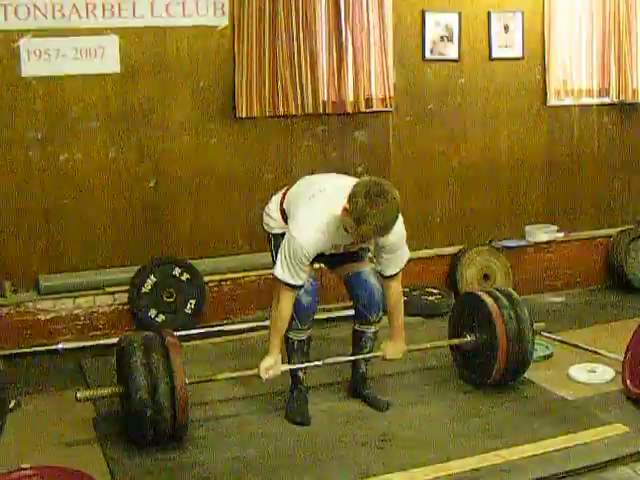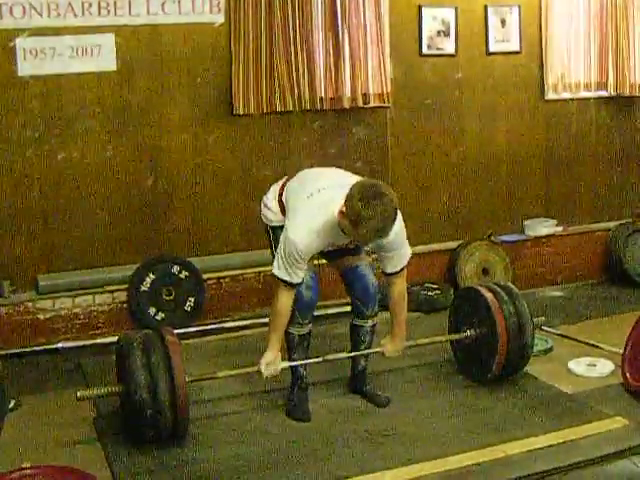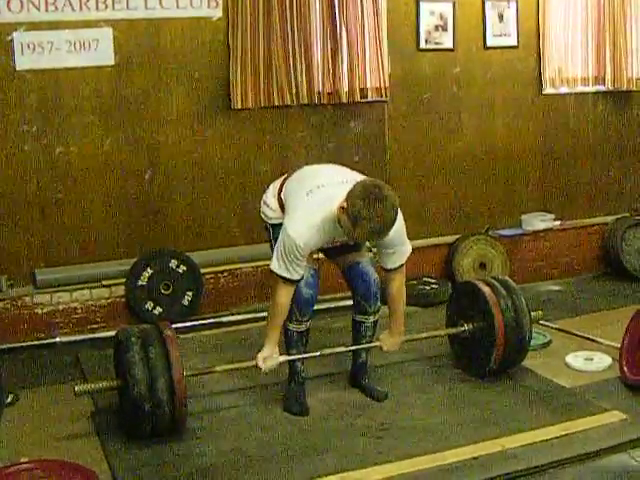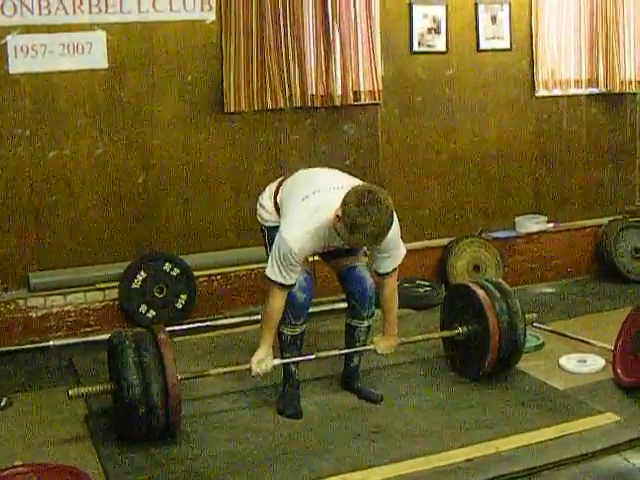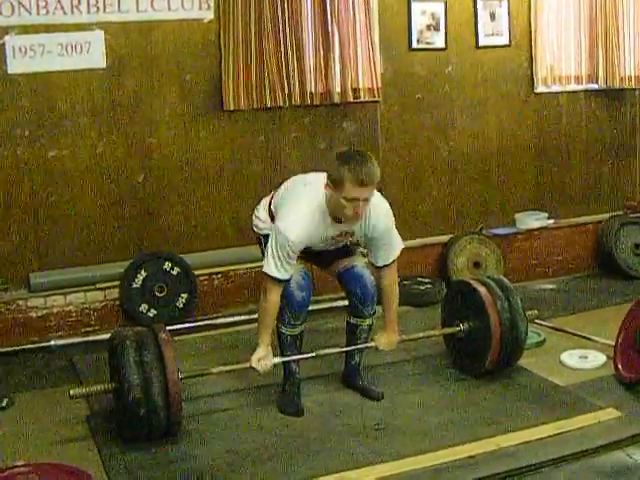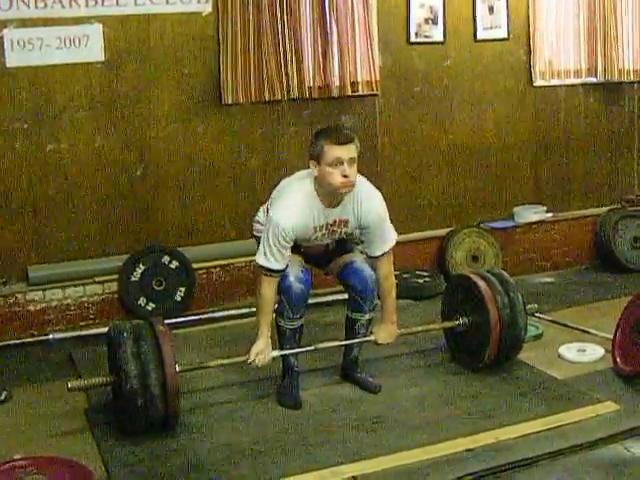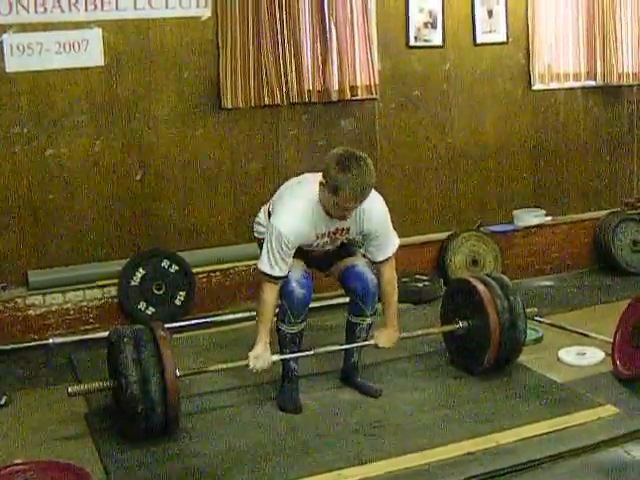
dt=0.7s
person 1, frame 1
left shoulder: (391, 226)
right shoulder: (307, 229)
left elbow: (392, 281)
right elbow: (285, 294)
left wrist: (397, 338)
right wrist: (274, 353)
left hip: (346, 229)
right hip: (285, 223)
left knee: (370, 293)
right knee: (304, 299)
left ankle: (360, 381)
right ankle: (298, 389)
person 1, frame 2
left shoulder: (390, 224)
right shoulder: (303, 230)
left elbow: (396, 280)
right elbow: (286, 291)
left wrist: (397, 336)
right wrist: (273, 349)
left hip: (344, 221)
right hip: (283, 213)
left knee: (367, 288)
right knee: (305, 292)
left ankle: (359, 376)
right ankle: (299, 384)
person 1, frame 3
left shoulder: (390, 220)
right shoulder: (302, 227)
left elbow: (395, 275)
right elbow: (284, 288)
left wrist: (396, 331)
right wrist: (270, 344)
right hip: (282, 210)
left knee: (368, 284)
right knee: (304, 290)
left ankle: (360, 371)
right ankle: (296, 379)
person 1, frame 4
left shoulder: (385, 223)
right shoulder: (298, 232)
left elbow: (387, 278)
right elbow: (278, 292)
left wrist: (389, 333)
right wrist: (265, 347)
right hip: (279, 212)
left knee: (363, 287)
right knee: (298, 293)
left ankle: (351, 374)
right ankle: (290, 382)
person 1, frame 5
left shoulder: (379, 212)
right shoulder: (294, 223)
left elbow: (388, 271)
right elbow: (272, 289)
left wrist: (391, 329)
right wrist: (264, 345)
left hip: (334, 240)
right hip: (273, 225)
left knee: (365, 287)
right knee: (296, 293)
left ankle: (353, 371)
right ankle: (291, 380)
person 1, frame 6
left shoulder: (369, 199)
right shoulder: (288, 210)
left elbow: (383, 262)
right elbow: (268, 279)
left wrist: (389, 321)
right wrist: (263, 337)
left hip: (334, 241)
right hip: (285, 243)
left knee: (365, 280)
right knee: (295, 286)
left ankle: (351, 364)
right ankle: (290, 372)
person 1, frame 7
left shoulder: (374, 208)
right shoulder: (289, 218)
left elbow: (386, 268)
right elbow: (270, 285)
left wrist: (390, 326)
right wrist: (262, 343)
left hip: (336, 243)
right hip: (278, 241)
left knee: (366, 284)
right knee: (297, 291)
left ankle: (351, 368)
right ankle: (289, 378)
